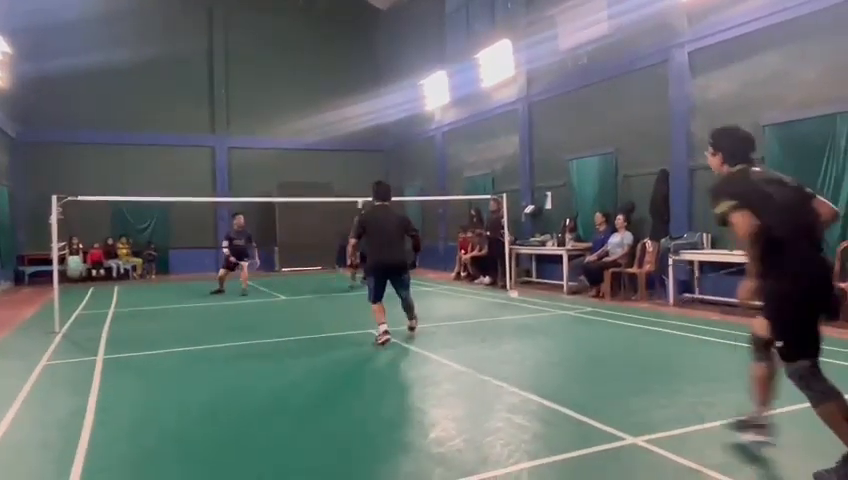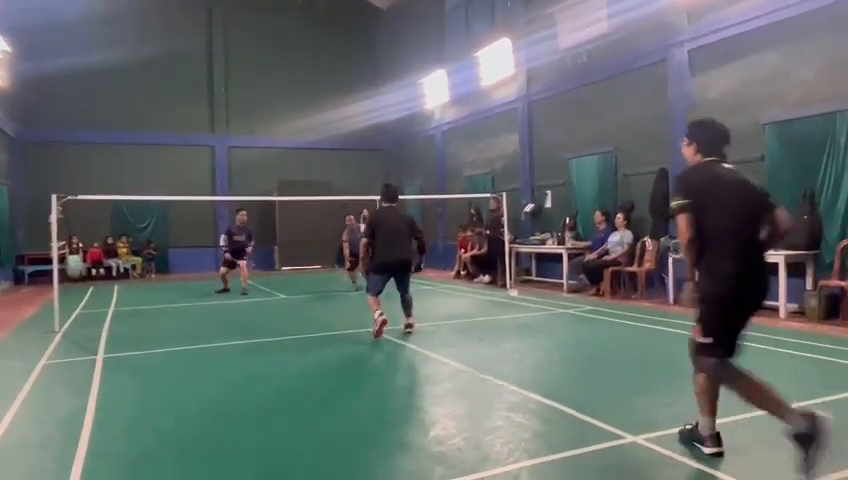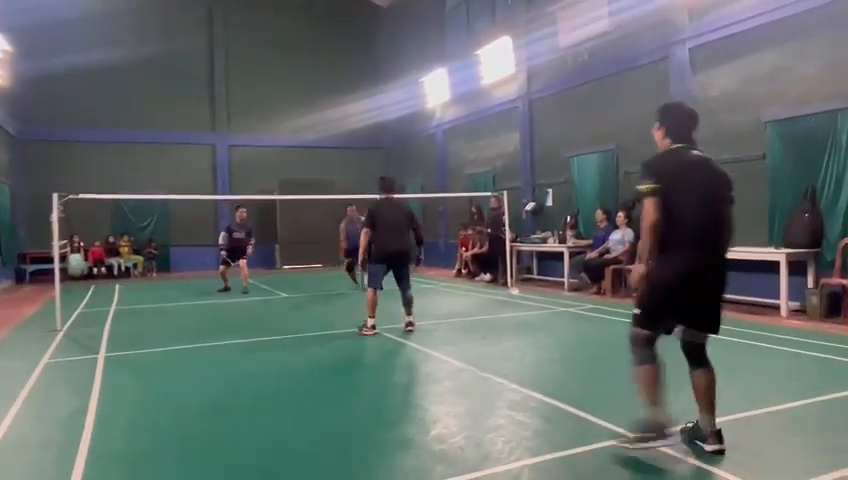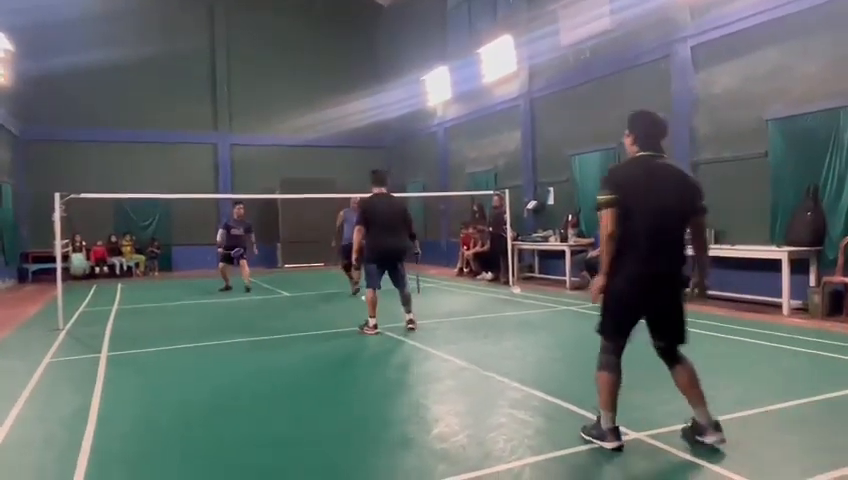
dt=0.2s
person 1, frame 1
left shoulder: (724, 187)
right shoulder: (776, 178)
left elbow: (747, 228)
left wrist: (754, 277)
left hip: (788, 281)
right hip: (812, 273)
left knee: (801, 370)
right knee: (760, 337)
right ankle: (758, 419)
person 1, frame 2
left shoulder: (687, 180)
right shoulder: (743, 181)
left elbow: (687, 235)
right elbow: (782, 224)
left wrist: (693, 274)
left hip: (722, 282)
right hip: (750, 278)
left knee: (713, 363)
right knee: (702, 350)
left ankle: (800, 424)
right ankle: (706, 432)
person 1, frame 3
left shoulder: (657, 166)
right shoulder: (715, 170)
left elbow: (652, 219)
right elbow: (726, 225)
left wrist: (644, 262)
left hip: (674, 268)
right hip: (711, 270)
left knee: (642, 338)
right knee: (695, 348)
left ankle: (656, 422)
right ankle: (709, 431)
person 1, frame 4
left shoulder: (619, 175)
right shoulder: (685, 180)
left elbow: (609, 230)
right elbow: (699, 234)
left wrist: (603, 273)
right wrist: (700, 273)
left hip: (628, 277)
right hip: (669, 278)
left knee: (611, 350)
right knee: (670, 351)
left ankle: (607, 428)
right ankle: (706, 424)
person 2, frame 1
left shoulder: (366, 217)
right shoulder: (400, 217)
left elbow: (353, 242)
right elbow: (416, 238)
right wrist: (415, 258)
left hip: (376, 264)
right hip: (399, 263)
left knee: (376, 301)
right knee: (405, 295)
left ankle: (383, 330)
right ankle: (412, 324)
person 2, frame 2
left shoulder: (375, 217)
right shoulder: (407, 218)
left elbow: (365, 242)
right elbow: (421, 241)
left wrist: (364, 262)
right wrist: (420, 260)
left hip: (381, 262)
right hip: (404, 262)
left knee: (372, 293)
right knee: (405, 293)
left ankle: (379, 316)
right ankle: (409, 322)
person 2, frame 3
left shoulder: (374, 208)
right shoulder: (405, 208)
left elbow: (366, 232)
right elbow: (417, 232)
left wrist: (361, 255)
right wrist: (419, 252)
left hip: (381, 253)
right hip: (402, 253)
left knee: (372, 287)
right knee: (405, 288)
left ankle: (370, 324)
right ankle: (409, 320)
person 2, frame 4
left shoulder: (366, 203)
right shoulder: (399, 203)
left elbow: (359, 229)
right elbow: (409, 228)
left wrist: (355, 252)
right wrist: (416, 246)
left hip: (375, 252)
right hip: (397, 251)
left knee: (371, 287)
right knee: (402, 286)
left ankle: (372, 323)
right ankle: (410, 318)
